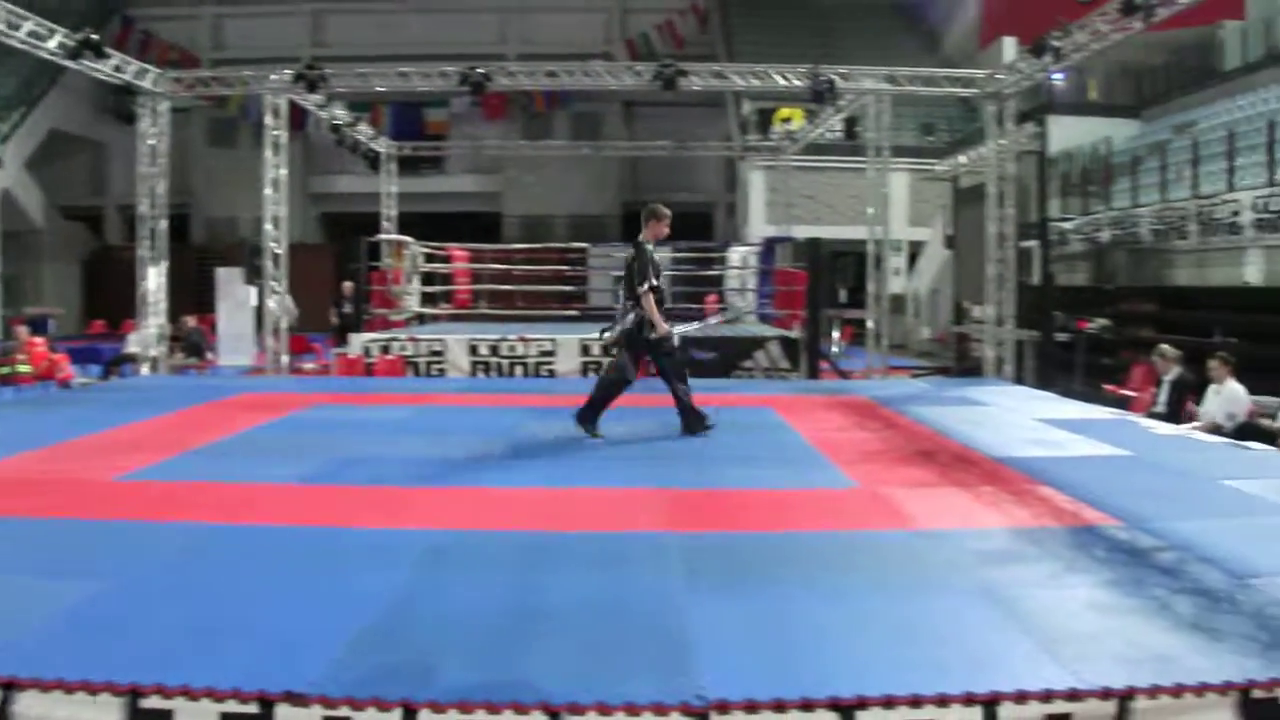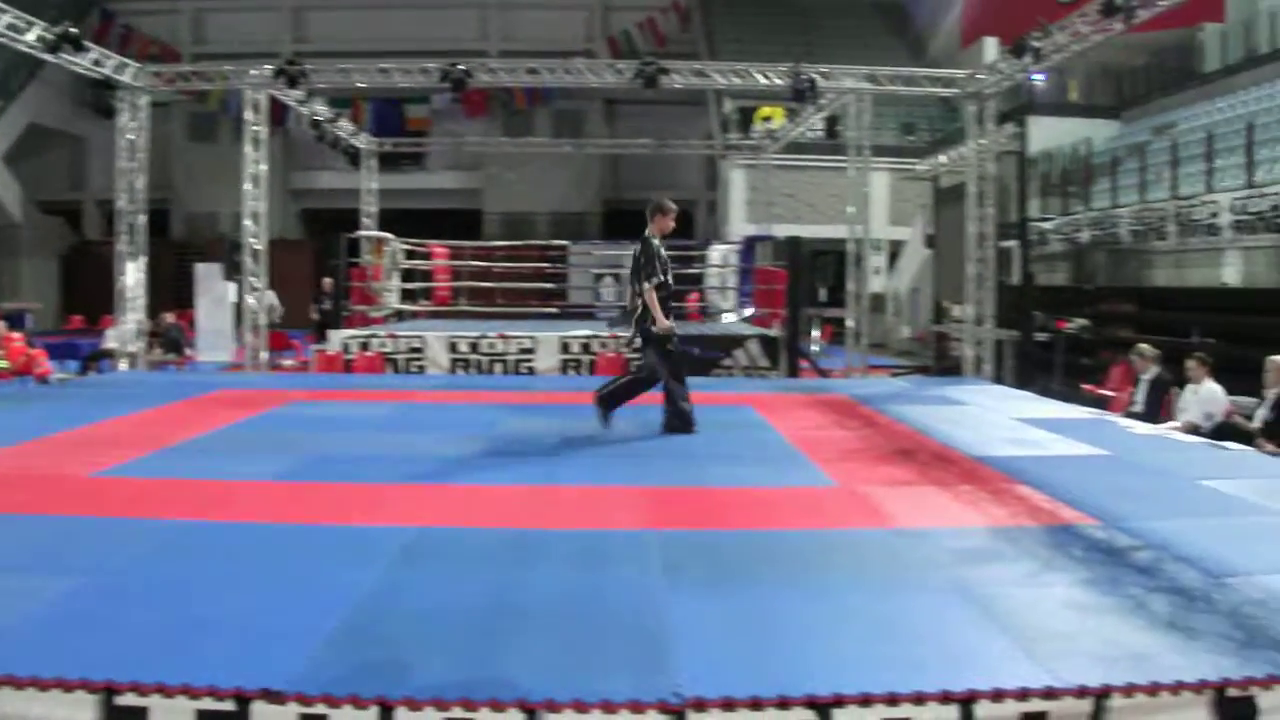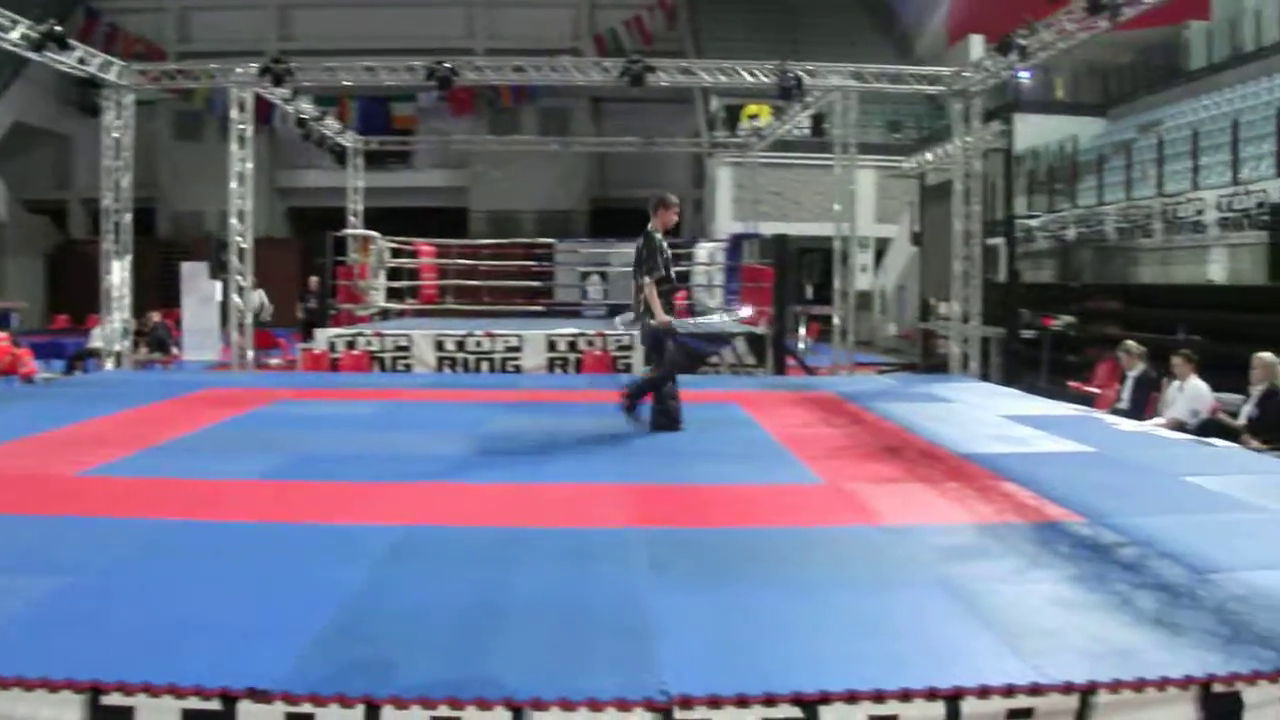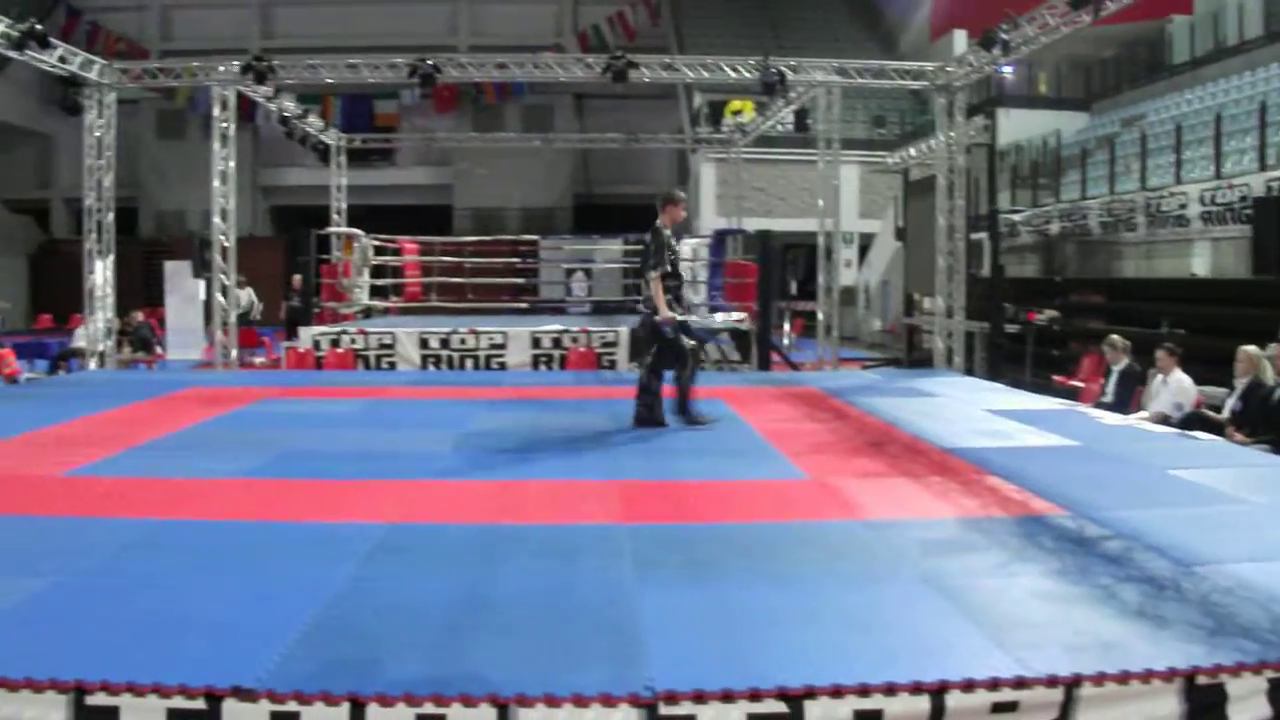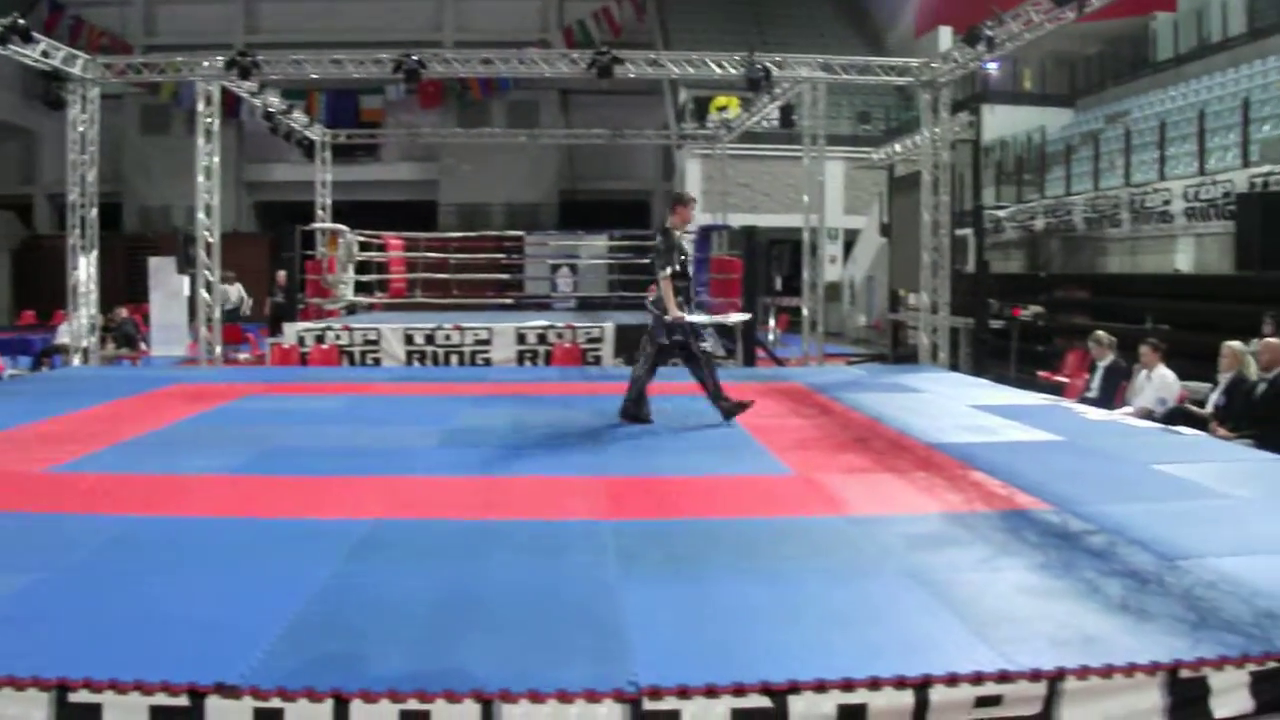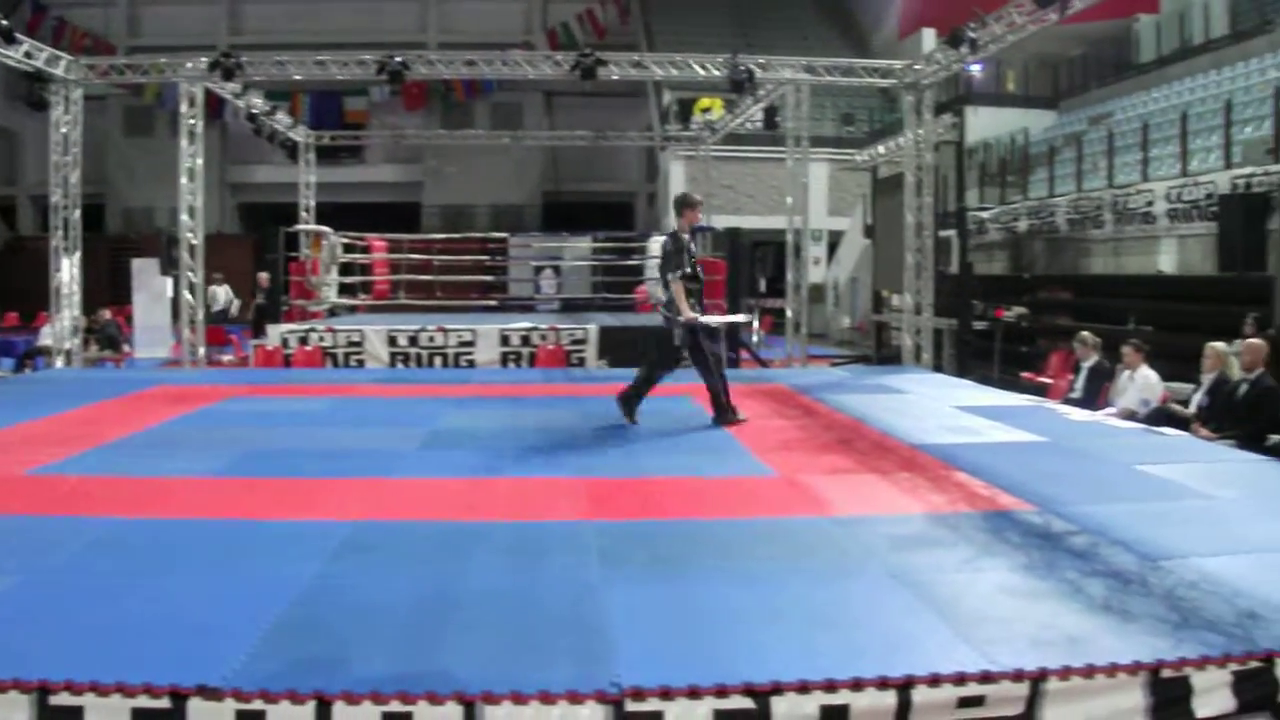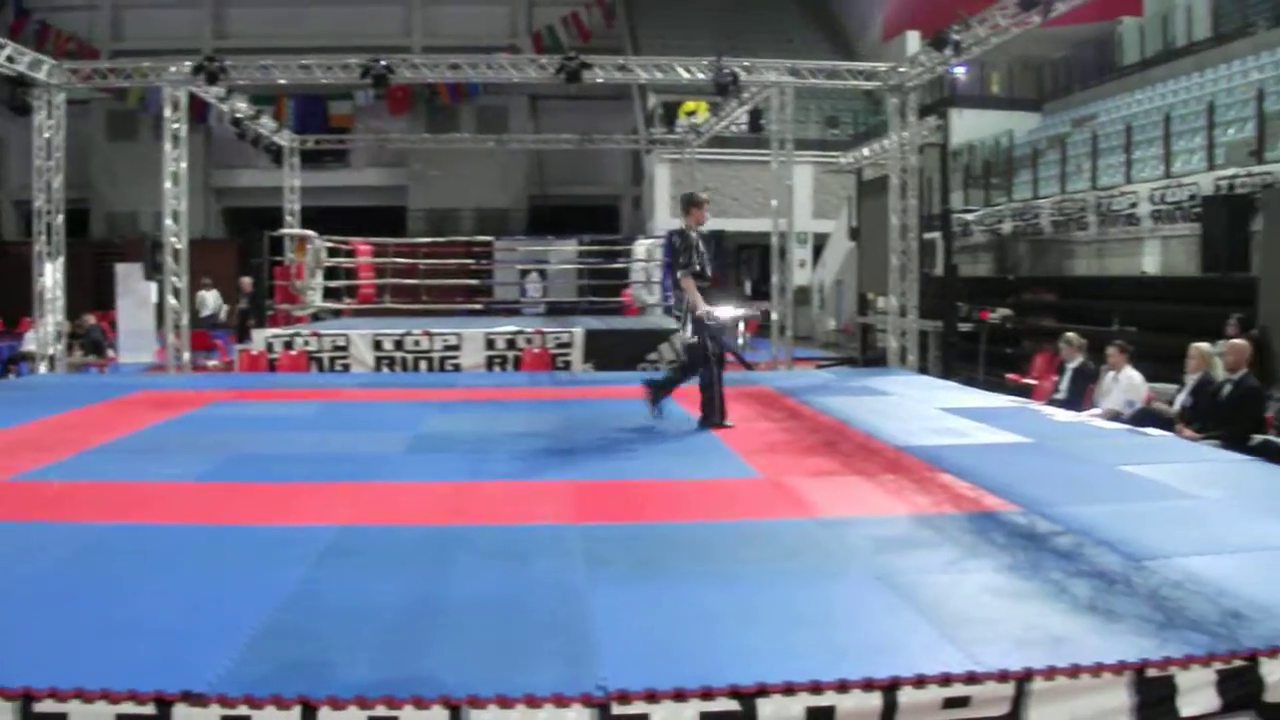
dt=0.1s
person 1, frame 1
left shoulder: (643, 250)
right shoulder: (643, 252)
right elbow: (644, 292)
right wrist: (659, 322)
left hip: (648, 325)
right hip: (641, 324)
left knee: (674, 370)
right knee: (621, 374)
left ankle: (691, 420)
right ankle: (587, 417)
person 1, frame 2
left shoulder: (651, 245)
right shoulder: (649, 247)
left elbow: (636, 285)
right elbow: (647, 288)
right wrist: (660, 319)
left hip: (651, 318)
right hip: (652, 320)
left knee: (673, 368)
right knee: (652, 371)
left ankle: (680, 420)
right ankle: (607, 398)
person 1, frame 3
left shoulder: (653, 239)
right shoulder: (651, 241)
left elbow: (637, 280)
right elbow: (647, 281)
right wrist: (658, 313)
left hip: (657, 312)
right hip: (656, 314)
left knee: (667, 363)
right knee: (670, 362)
left ankle: (665, 416)
right ankle: (634, 396)
person 1, frame 4
left shoulder: (663, 236)
right shoulder: (660, 238)
right elbow: (653, 276)
right wrist: (662, 308)
left hip: (666, 308)
right hip: (664, 309)
left knee: (654, 363)
right knee: (687, 355)
left ankle: (647, 414)
right ankle: (684, 408)
person 1, frame 5
left shoulder: (670, 236)
right shoulder: (669, 238)
right elbow: (664, 276)
right wrist: (672, 309)
left hip: (671, 308)
right hip: (673, 310)
left knee: (651, 359)
right knee: (700, 356)
left ankle: (633, 408)
right ankle: (723, 405)
person 1, frame 6
left shoulder: (680, 239)
right shoulder: (679, 241)
right elbow: (674, 279)
right wrist: (685, 310)
left hip: (677, 310)
right hip: (681, 312)
left knee: (665, 359)
right knee: (710, 358)
left ankle: (629, 399)
right ankle: (724, 413)
person 1, frame 7
left shoulder: (689, 237)
right shoulder: (687, 238)
right elbow: (685, 276)
right wrist: (699, 304)
left hip: (694, 308)
right hip: (694, 309)
left knee: (696, 360)
right knee: (711, 359)
left ankle: (658, 390)
right ankle: (712, 415)
